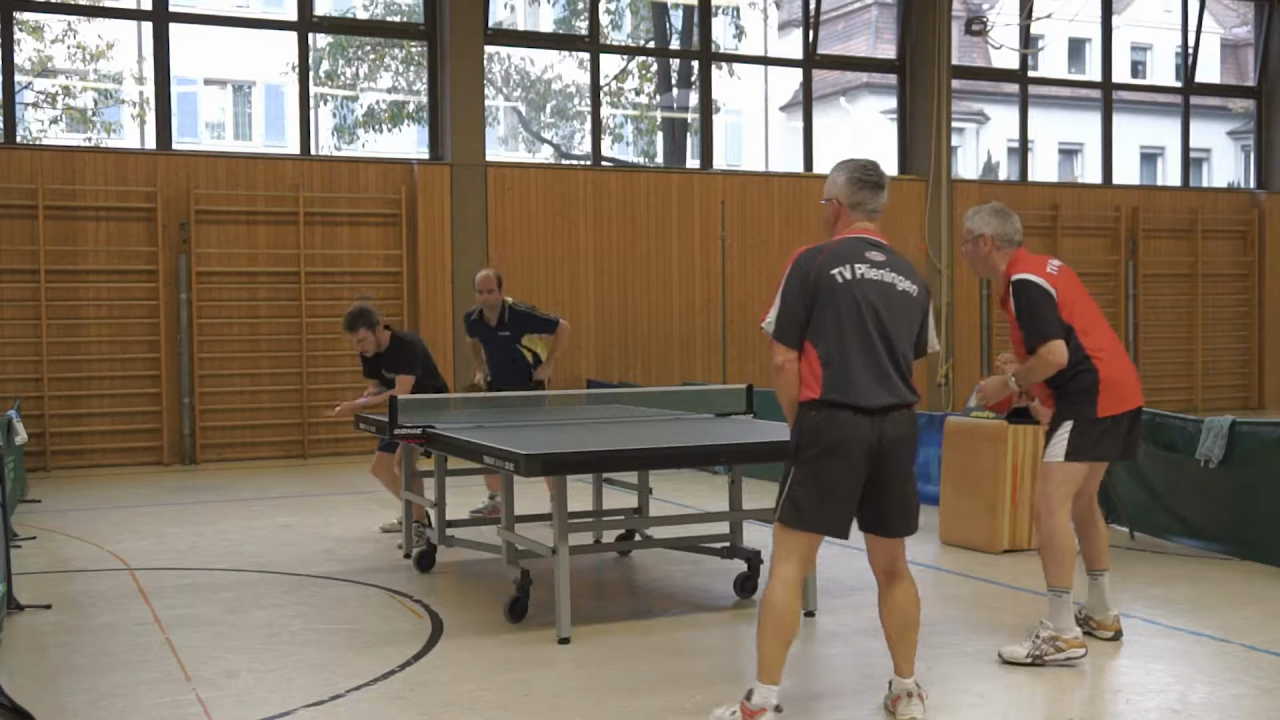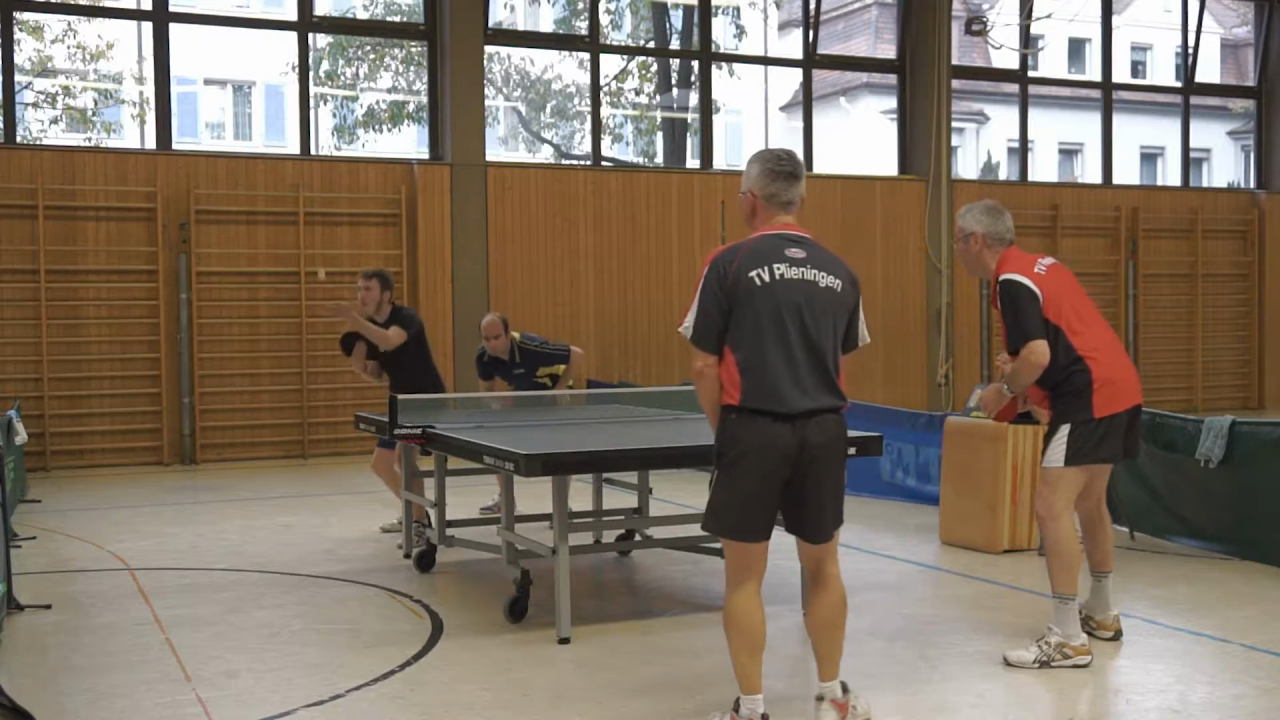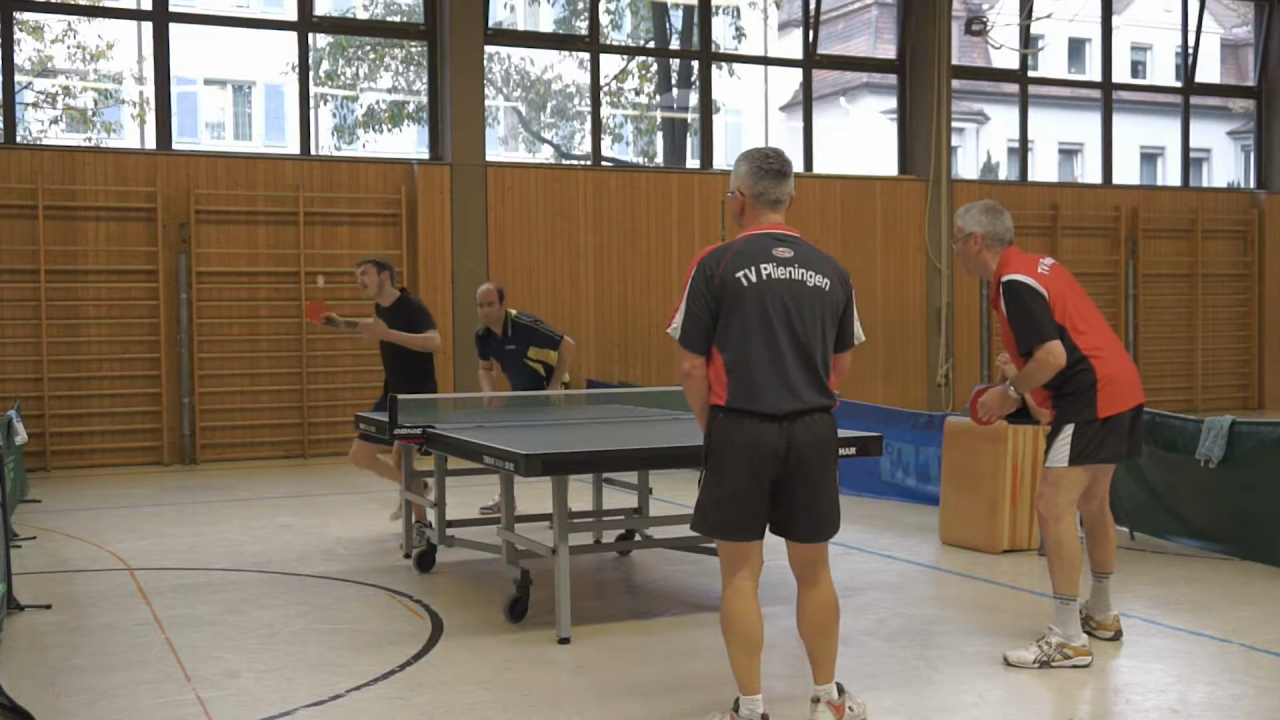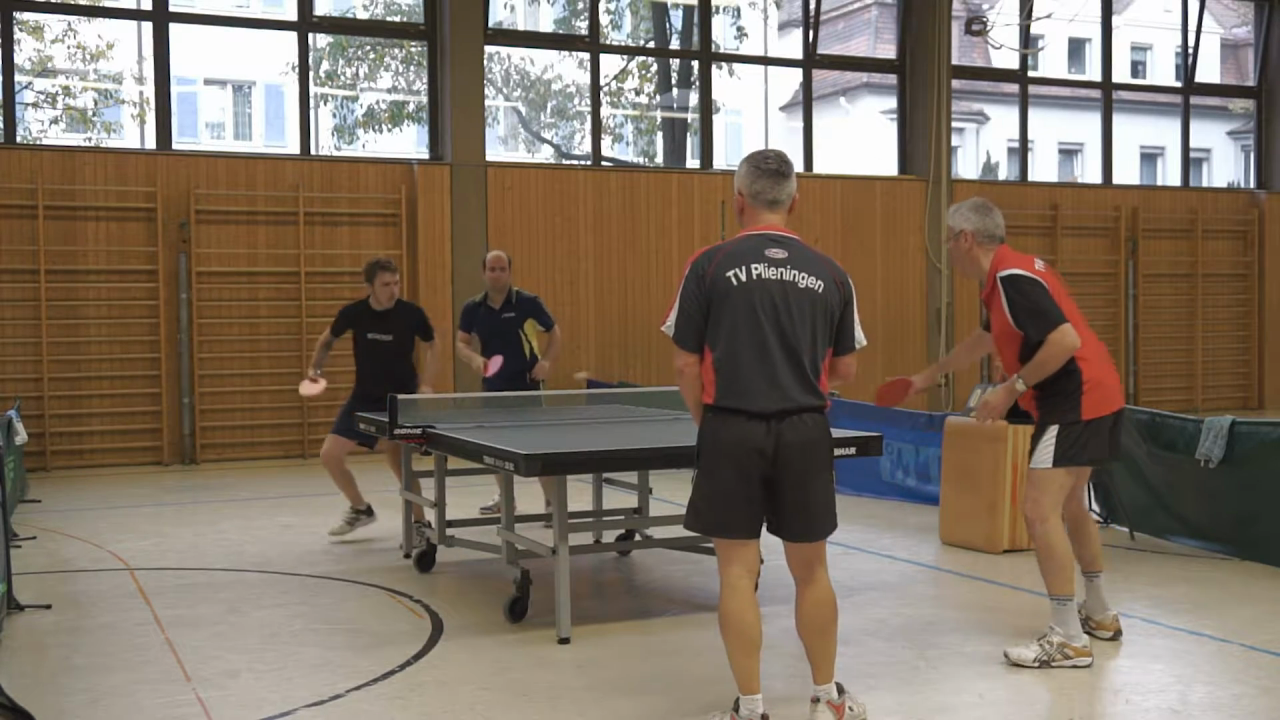
dt=0.5s
person 1, frame 1
left shoulder: (811, 264)
right shoulder: (911, 277)
left elbow: (784, 361)
left wrist: (799, 426)
left hip: (833, 426)
right hip: (896, 429)
left knee: (789, 565)
right knee: (892, 567)
person 1, frame 2
left shoulder: (729, 264)
right shoulder: (839, 272)
left elbow: (704, 365)
right elbow: (843, 360)
left wrist: (721, 430)
left hip: (754, 431)
right hip: (823, 431)
left knee: (744, 576)
right knee: (822, 569)
person 1, frame 3
left shoulder: (717, 264)
right shoulder: (831, 271)
left elbow: (693, 367)
right elbow: (840, 364)
left wrist: (710, 430)
left hip: (742, 433)
right hip: (813, 433)
left knee: (740, 575)
right knee: (813, 572)
person 1, frame 4
left shoulder: (710, 265)
right shoulder: (830, 274)
left elbow: (685, 363)
right elbow: (845, 369)
left wrist: (707, 426)
left hip: (733, 432)
right hip: (804, 433)
left knee: (738, 574)
right knee: (811, 572)
person 2, frame 1
left shoulder: (1024, 282)
right shoulder: (1040, 268)
left elbow: (1054, 355)
left wrist: (1008, 383)
right wrist: (1020, 373)
left hip: (1093, 399)
right hip: (1114, 390)
left knee: (1049, 502)
right knee: (1081, 500)
left ankle: (1061, 633)
right ankle: (1100, 613)
person 2, frame 2
left shoulder: (1012, 282)
right shoulder: (1039, 264)
left elbow: (1036, 355)
left wrist: (1003, 390)
right wrist: (1022, 385)
left hip: (1089, 399)
right hip: (1117, 387)
left knee: (1051, 507)
right knee: (1089, 502)
left ankle: (1068, 638)
right ankle: (1101, 614)
person 2, frame 3
left shoulder: (1014, 284)
right shoulder: (1035, 264)
left elbow: (1051, 356)
left wrist: (1008, 393)
right wrist: (1019, 386)
left hip: (1091, 399)
right hip: (1117, 387)
left knee: (1053, 508)
right knee: (1091, 502)
left ankle: (1068, 639)
right ankle: (1101, 615)
person 2, frame 4
left shoulder: (1012, 280)
right shoulder: (1010, 276)
left elbow: (1066, 342)
right elbow: (982, 338)
left wrist: (1011, 389)
right wrist: (928, 377)
left hip: (1075, 401)
right hip: (1088, 396)
left knee: (1038, 511)
right knee: (1069, 504)
left ankle: (1068, 639)
right ankle: (1100, 615)
person 3, frame 1
left shoulder: (408, 345)
right shoulder: (368, 350)
left elbow: (401, 393)
right elbow: (376, 386)
left wrist: (358, 405)
right wrist: (370, 395)
left knee: (402, 459)
right knee: (381, 467)
left ankle: (420, 525)
right ankle: (414, 514)
person 3, frame 2
left shoulder: (406, 318)
right shoulder: (369, 326)
left elbow: (389, 341)
right elbow: (376, 373)
left wrist: (357, 322)
right wrist: (359, 364)
left knee: (404, 455)
right knee: (380, 464)
left ankle: (420, 524)
right ankle: (414, 514)
person 3, frame 3
left shoulder: (412, 307)
right shoulder: (381, 308)
left elbow: (434, 342)
left wrist: (389, 334)
right wrist: (342, 323)
left hip: (418, 396)
right hip: (391, 396)
left knee: (400, 455)
right knee: (359, 456)
left ankle: (420, 523)
right ankle: (413, 486)
person 3, frame 4
left shoulder: (412, 313)
right shoulder: (353, 312)
left elbow: (432, 344)
right elbow: (328, 337)
left wrist: (426, 384)
right wrist: (315, 367)
left hip: (401, 398)
right hip: (362, 398)
left knee: (396, 457)
right knee: (330, 455)
left ankle: (420, 524)
right ankle: (361, 510)
person 4, frame 1
left shoulder: (522, 314)
right shoulder: (472, 318)
left elbow: (563, 328)
left wrist: (548, 366)
right wrist: (480, 369)
left hip: (529, 383)
right hip: (497, 385)
right ankle: (494, 499)
person 4, frame 2
left shoulder: (532, 348)
right shoulder: (483, 357)
left elbow: (577, 355)
right elbow: (487, 389)
left wrist: (559, 388)
left hip: (552, 391)
right hip: (522, 394)
person 4, frame 3
left shoulder: (526, 325)
right shoulder: (482, 335)
left elbow: (568, 346)
right elbow: (485, 369)
left wrist: (554, 387)
right wrist: (489, 392)
left hip: (548, 387)
right hip: (520, 390)
person 4, frame 4
left shoulder: (528, 303)
right shoulder: (472, 308)
left elbow: (554, 333)
right elbow: (461, 344)
left wrist: (545, 361)
right wrist: (474, 358)
left hip: (526, 384)
right hip: (492, 385)
left ankle: (551, 503)
right ankle: (504, 497)
